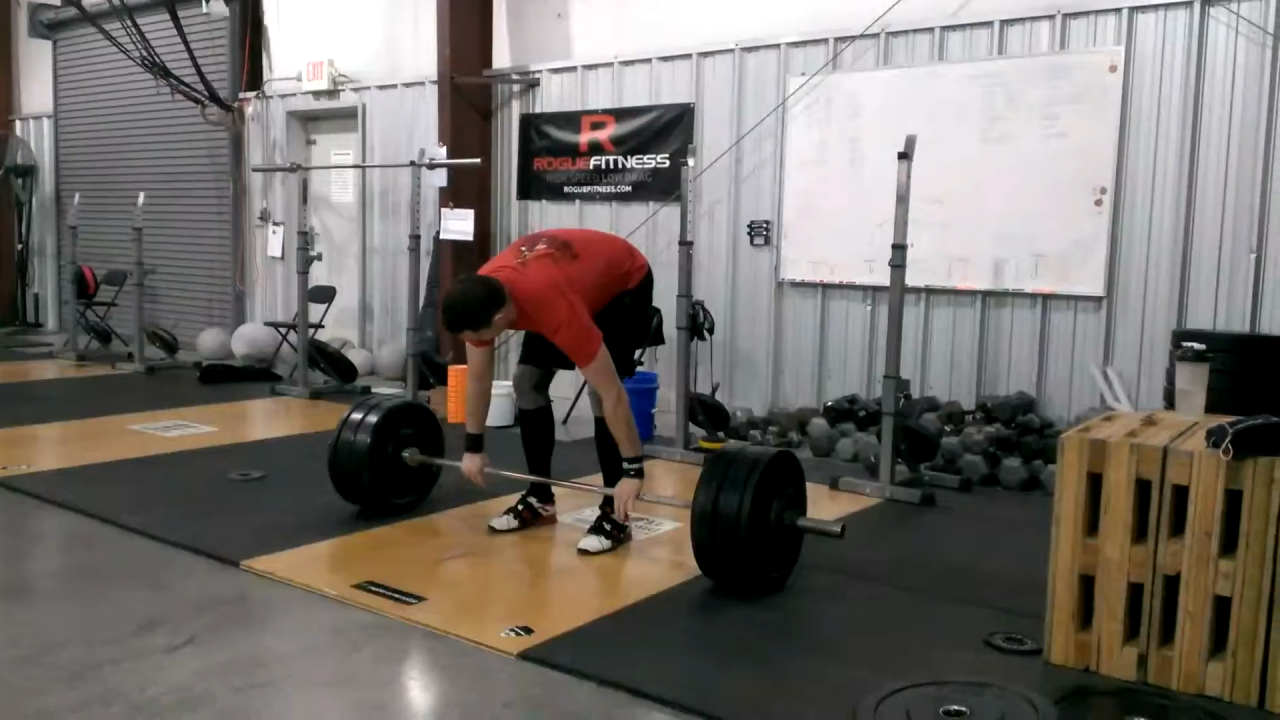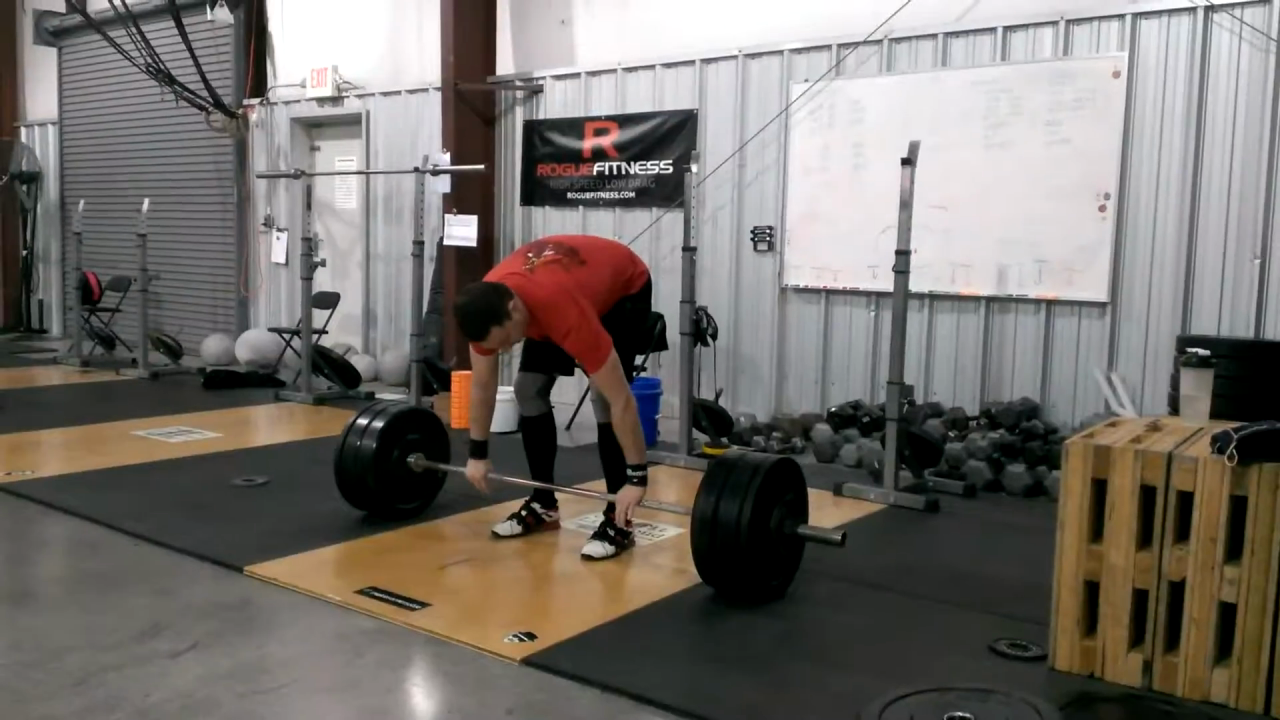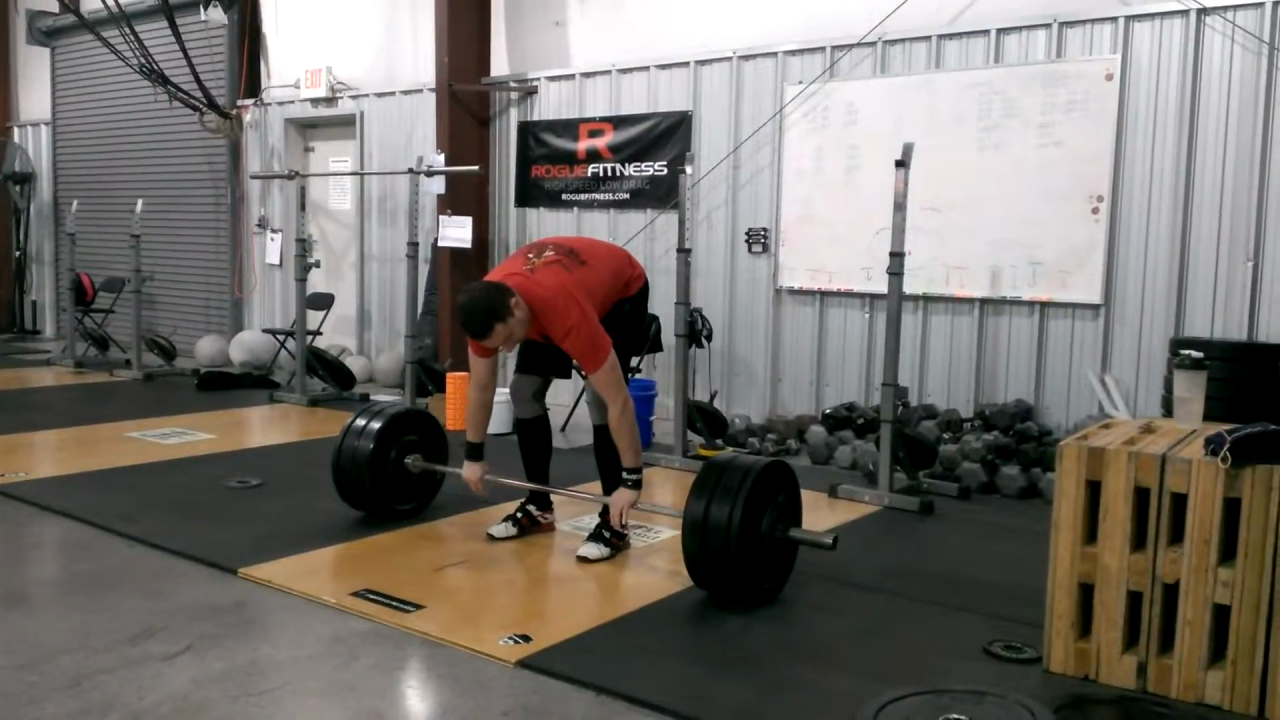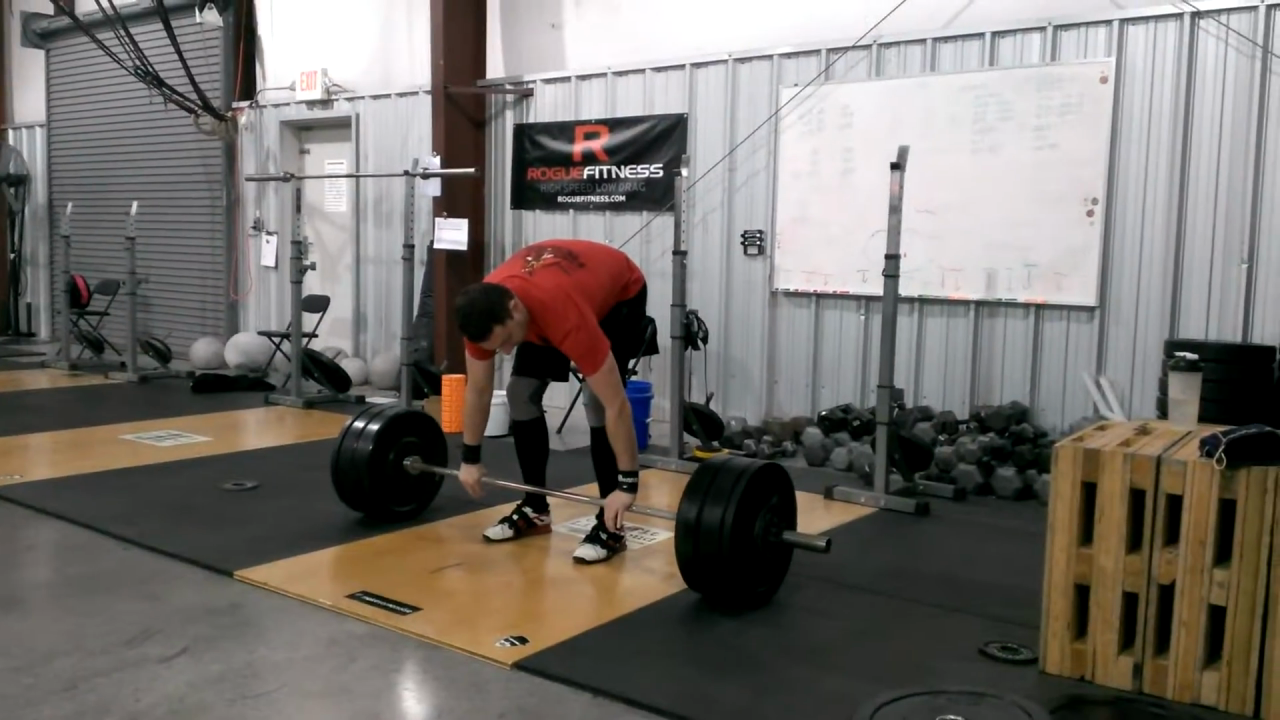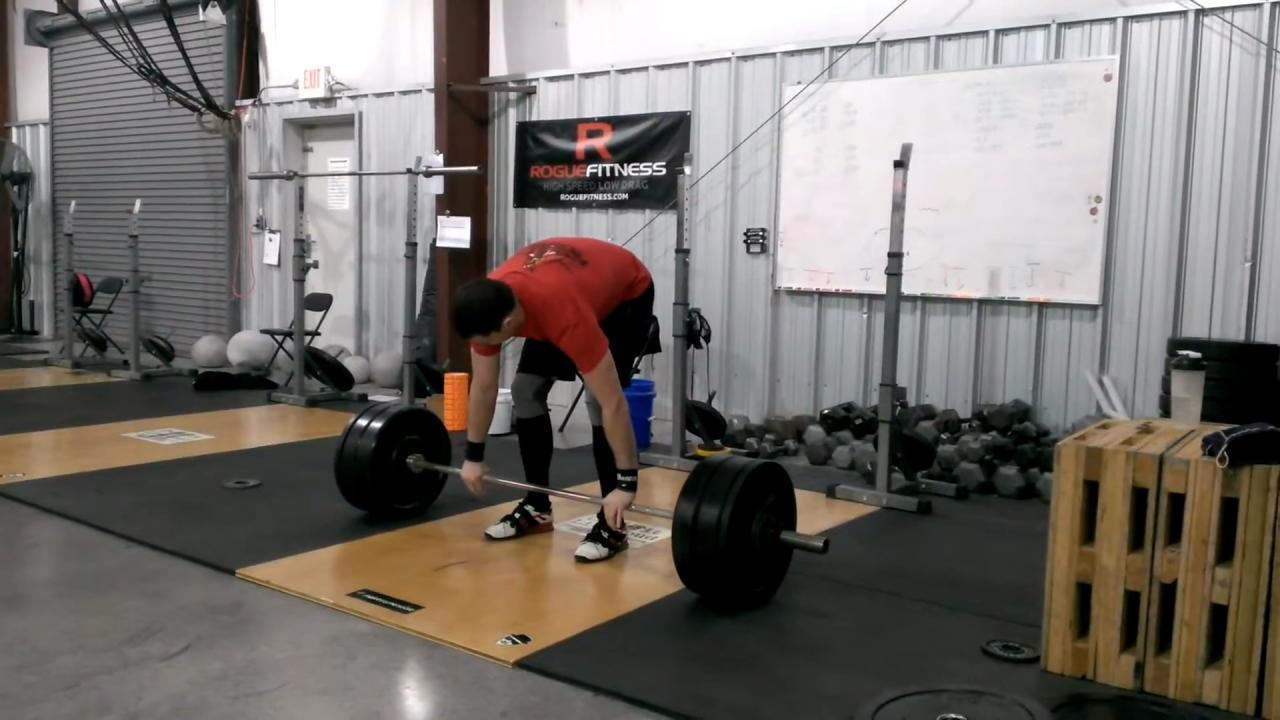
dt=0.3s
person 1, frame 1
left shoulder: (556, 309)
right shoulder: (480, 297)
left elbow: (612, 394)
right elbow: (478, 379)
left wrist: (633, 470)
right wrist: (473, 447)
left hip: (625, 283)
right hip: (574, 272)
left knee: (598, 391)
right knee: (527, 381)
left ankle: (614, 514)
right ankle: (539, 498)
person 1, frame 2
left shoulder: (567, 314)
right shoulder: (485, 307)
left elbow: (621, 400)
right elbow: (482, 386)
left wrist: (636, 477)
right wrist: (477, 454)
left hip: (625, 289)
right hip: (559, 284)
left knee: (602, 396)
right knee: (529, 388)
left ankle: (618, 521)
right ankle: (543, 504)
person 1, frame 3
left shoulder: (568, 315)
right shoulder: (485, 309)
left elbow: (619, 401)
right elbow: (481, 387)
left wrist: (631, 480)
right wrist: (473, 456)
left hip: (621, 291)
left knee: (598, 396)
right knee: (524, 390)
left ankle: (614, 523)
right ankle: (538, 507)
person 1, frame 4
left shoulder: (567, 318)
right shoulder: (483, 313)
left elbow: (616, 404)
right elbow: (478, 390)
left wrist: (627, 483)
right wrist: (470, 458)
left hip: (620, 295)
left knee: (595, 399)
right knee: (521, 393)
left ankle: (610, 527)
right ankle: (534, 508)
person 1, frame 5
left shoulder: (565, 316)
right shoulder: (487, 305)
left elbow: (613, 403)
right elbow: (483, 386)
left wrist: (627, 482)
right wrist: (473, 456)
left hip: (627, 294)
left knee: (597, 399)
right knee: (525, 390)
left ankle: (612, 525)
right ankle: (537, 507)
